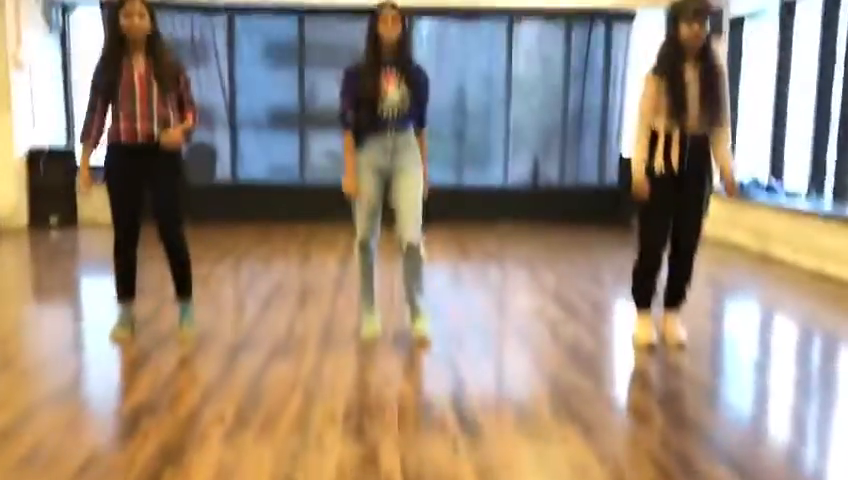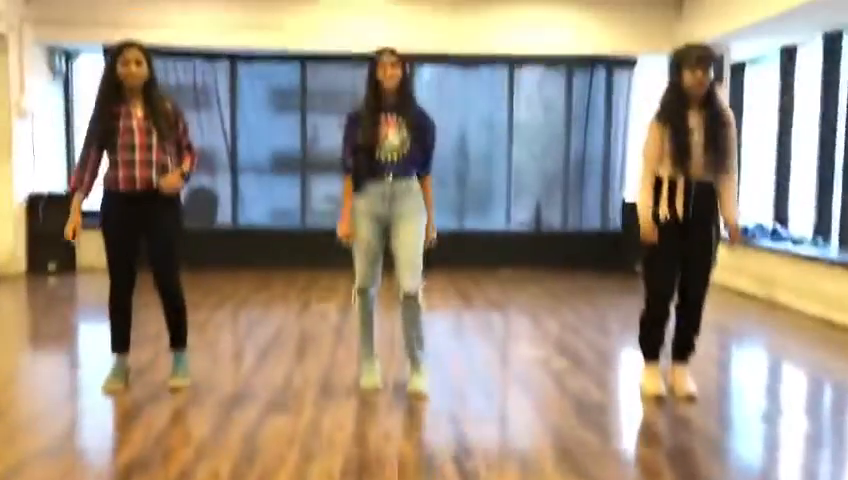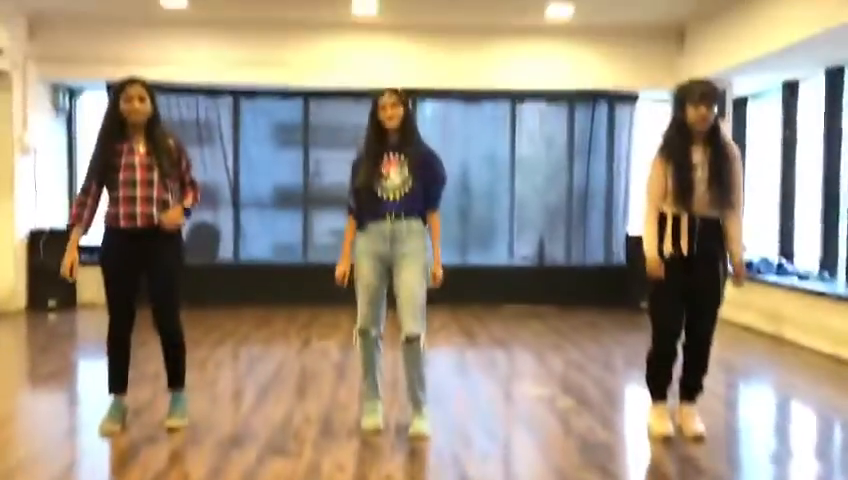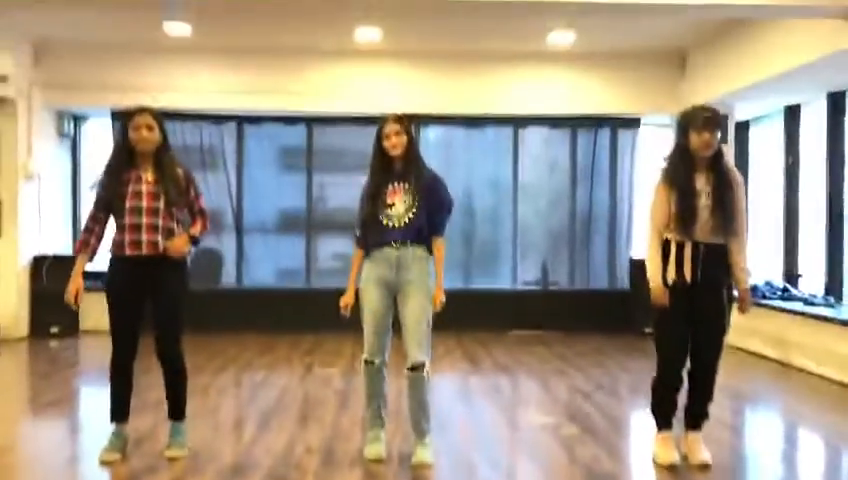
dt=0.1s
person 1, frame 1
left shoulder: (716, 73)
right shoulder: (659, 72)
left elbow: (719, 128)
right elbow: (643, 128)
left wrist: (726, 168)
right wrist: (639, 170)
left hip: (697, 161)
right hip: (662, 159)
left knee: (686, 240)
right knee: (653, 240)
left ankle: (672, 313)
right ankle: (643, 314)
person 1, frame 2
left shoulder: (723, 119)
right shoulder: (664, 118)
left elbow: (727, 172)
right elbow: (648, 170)
left wrist: (731, 217)
right wrist: (646, 216)
left hip: (703, 207)
right hip: (667, 204)
left knee: (694, 292)
right knee: (660, 291)
left ankle: (680, 365)
right ankle: (651, 365)
person 1, frame 3
left shoulder: (728, 154)
right shoulder: (667, 154)
left elbow: (733, 208)
right elbow: (653, 206)
left wrist: (736, 254)
right wrist: (652, 252)
left hip: (709, 243)
right hip: (673, 240)
left knee: (701, 330)
right knee: (666, 329)
left ankle: (688, 405)
right ankle: (659, 405)
person 1, frame 4
left shoulder: (731, 180)
right shoulder: (670, 180)
left elbow: (737, 234)
right elbow: (656, 233)
left wrist: (742, 281)
right wrist: (656, 279)
left hip: (714, 269)
right hip: (676, 267)
left knee: (708, 356)
right knee: (672, 356)
left ankle: (693, 433)
right ankle: (664, 434)
person 2, frame 1
left shoulder: (168, 67)
right shoulder: (108, 67)
left elbow: (189, 106)
right elbow: (94, 117)
left wrist: (183, 128)
right wrist: (84, 161)
left hip: (163, 156)
right hip: (123, 158)
left knee: (171, 232)
right knee: (125, 234)
left ankle: (185, 307)
right ankle: (125, 310)
person 2, frame 2
left shoulder: (166, 110)
right shoulder: (105, 113)
left elbow: (187, 150)
right elbow: (89, 161)
left wrist: (180, 172)
right wrist: (75, 210)
left hip: (161, 204)
right hip: (119, 205)
left knee: (167, 280)
right knee: (121, 283)
left ankle: (180, 358)
right ankle: (120, 361)
person 2, frame 3
left shoulder: (169, 147)
right shoulder: (108, 150)
left elbow: (191, 186)
right elbow: (88, 197)
left wrist: (181, 208)
right wrist: (72, 246)
left hip: (163, 241)
right hip: (120, 242)
left knee: (167, 319)
right knee: (120, 322)
left ankle: (177, 398)
right ankle: (118, 401)
person 2, frame 4
left shoulder: (177, 176)
right shoulder: (115, 178)
left elbow: (201, 216)
right elbow: (95, 224)
left wrist: (188, 237)
right wrist: (77, 272)
left hip: (167, 269)
right hip: (125, 269)
left knee: (168, 348)
right knee: (122, 350)
left ankle: (178, 429)
right ankle: (119, 431)
person 3, frame 1
left shoulder: (415, 74)
right shoulder: (357, 74)
left elbow: (420, 125)
right elbow: (348, 126)
left wrist: (425, 168)
right wrist: (349, 172)
left hip: (406, 155)
right hip: (368, 156)
left knee: (411, 237)
right knee: (366, 238)
left ankle: (417, 312)
right ankle: (368, 310)
person 3, frame 2
left shoulder: (419, 119)
right shoulder: (358, 119)
left elbow: (425, 171)
right elbow: (349, 172)
left wrist: (430, 217)
right wrist: (345, 217)
left hip: (408, 201)
right hip: (368, 202)
left knee: (410, 287)
right knee: (365, 285)
left ankle: (416, 366)
right ankle: (368, 361)
person 3, frame 3
left shoulder: (424, 156)
right shoulder: (365, 159)
left elbow: (432, 210)
right elbow: (354, 211)
left wrist: (436, 258)
right wrist: (345, 258)
left hip: (410, 240)
right hip: (370, 241)
left knee: (412, 329)
right knee: (368, 326)
left ankle: (419, 409)
right ankle: (371, 402)
person 3, frame 4
left shoulder: (429, 182)
right shoulder: (373, 187)
left elbow: (437, 236)
right elbow: (362, 240)
left wrist: (439, 284)
right wrist: (350, 287)
left hip: (416, 267)
right hip: (376, 269)
left knee: (417, 357)
right knee: (373, 356)
left ankle: (422, 439)
right ankle: (375, 431)
